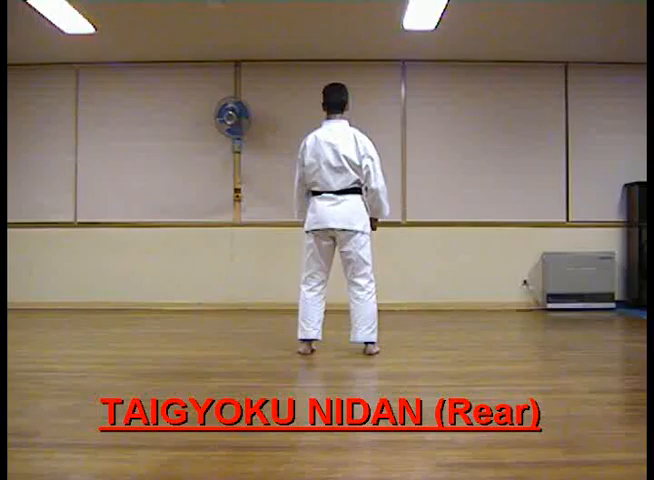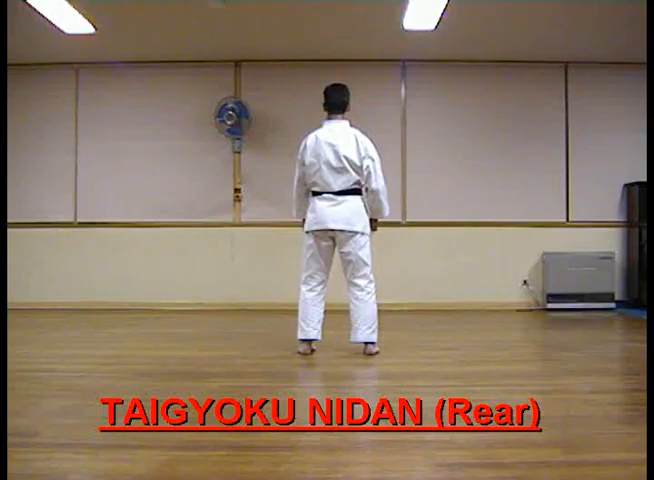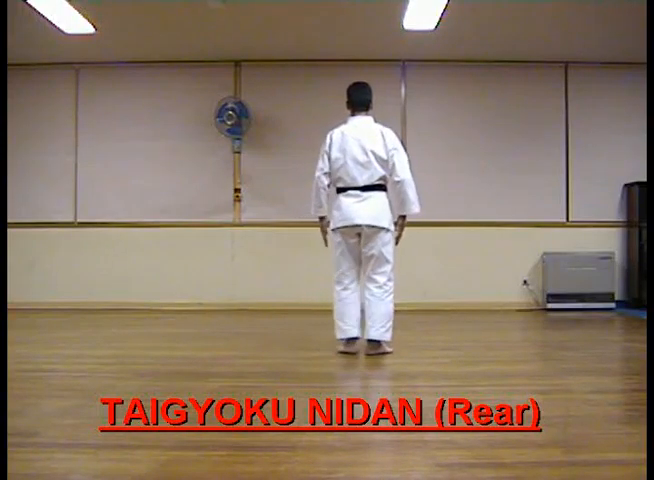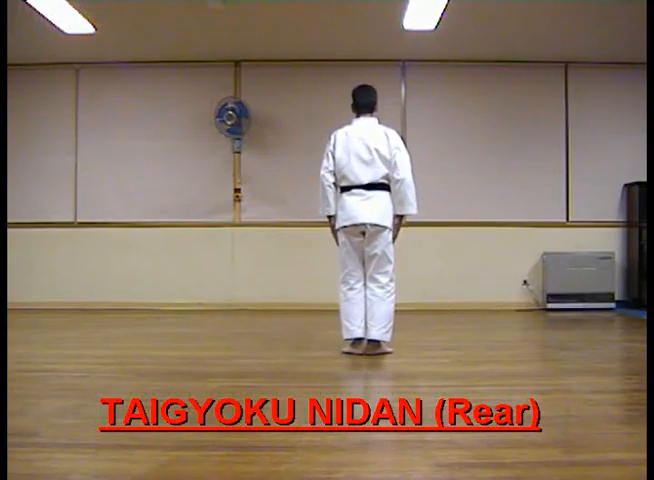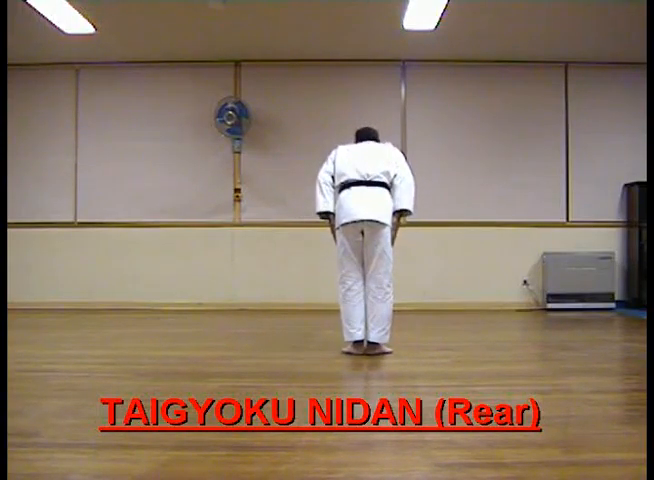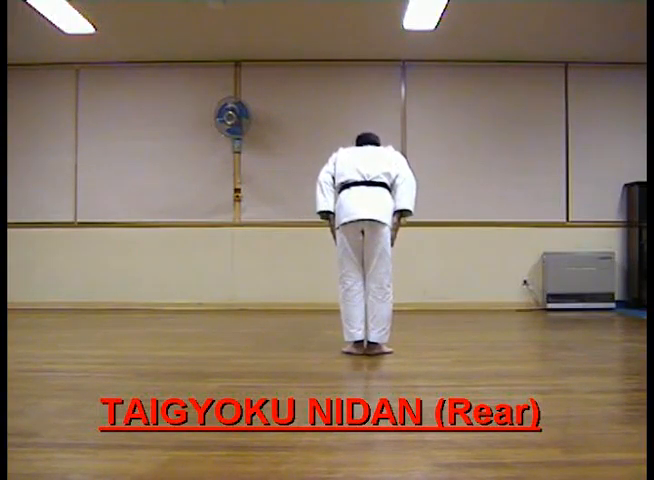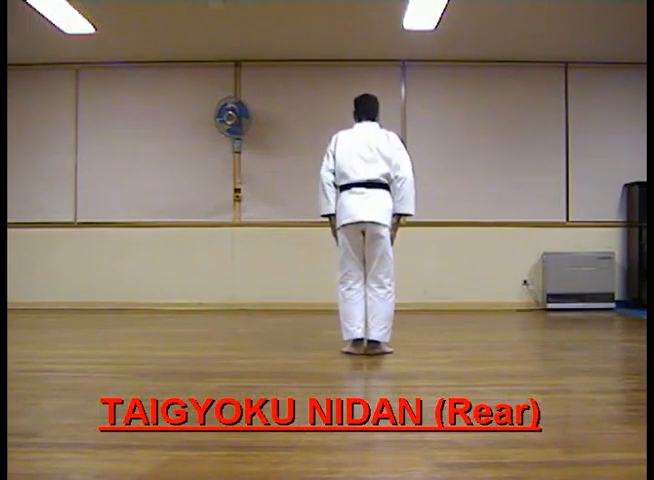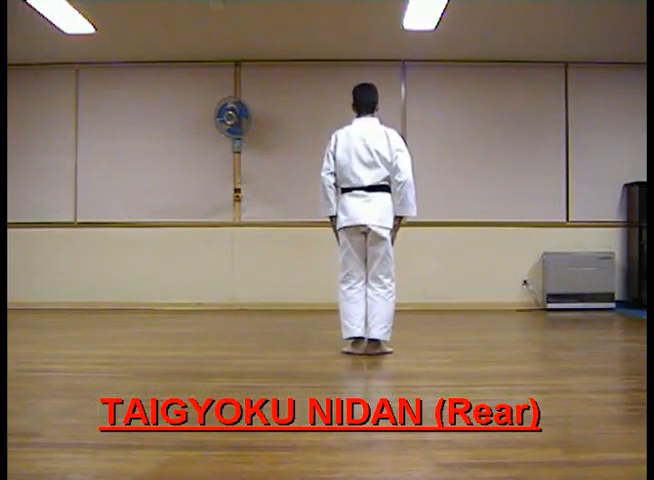
dt=0.5s
person 1, frame 1
left shoulder: (310, 141)
right shoulder: (359, 139)
left elbow: (300, 184)
right elbow: (375, 182)
left wrist: (303, 216)
right wrist: (375, 214)
left hip: (319, 213)
right hip: (352, 212)
left knee: (313, 280)
right knee: (361, 280)
left ankle: (307, 340)
right ankle: (368, 341)
person 1, frame 2
left shoulder: (310, 141)
right shoulder: (360, 140)
left elbow: (300, 184)
right elbow: (375, 183)
left wrist: (302, 215)
right wrist: (376, 215)
left hip: (319, 213)
right hip: (351, 213)
left knee: (313, 280)
right knee: (361, 281)
left ankle: (306, 341)
right ankle: (369, 341)
person 1, frame 3
left shoulder: (334, 136)
right shoulder: (385, 135)
left elbow: (322, 178)
right elbow: (401, 177)
left wrist: (322, 215)
right wrist: (402, 214)
left hip: (344, 210)
right hip: (377, 209)
left knee: (346, 278)
right knee: (379, 278)
left ankle: (349, 339)
right ankle: (376, 340)
person 1, frame 4
left shoulder: (338, 137)
right shoulder: (390, 136)
left elbow: (327, 177)
right elbow: (402, 178)
left wrist: (331, 216)
right wrist: (400, 216)
left hip: (348, 209)
right hip: (380, 209)
left knee: (351, 278)
right knee: (381, 278)
left ankle: (355, 339)
right ankle: (376, 340)
person 1, frame 5
left shoulder: (341, 152)
right shoulder: (389, 150)
left elbow: (324, 180)
right elbow: (404, 179)
left wrist: (330, 216)
right wrist: (398, 214)
left hip: (347, 206)
right hip: (379, 205)
left knee: (350, 278)
right knee: (380, 279)
left ankle: (356, 341)
right ankle: (376, 341)
person 1, frame 6
left shoulder: (341, 154)
right shoulder: (390, 153)
left elbow: (325, 180)
right elbow: (406, 180)
left wrist: (330, 217)
right wrist: (398, 215)
left hip: (348, 207)
right hip: (379, 205)
left knee: (350, 278)
right knee: (379, 279)
left ankle: (356, 341)
right ankle: (376, 341)
person 1, frame 7
left shoulder: (339, 139)
right shoulder: (390, 139)
left elbow: (326, 177)
right elbow: (404, 177)
left wrist: (331, 217)
right wrist: (398, 215)
left hip: (348, 208)
right hip: (379, 208)
left knee: (350, 279)
right knee: (380, 279)
left ankle: (355, 340)
right ankle: (376, 341)
person 1, frame 8
left shoulder: (339, 137)
right shoulder: (390, 136)
left elbow: (328, 178)
right elbow: (403, 178)
left wrist: (331, 215)
right wrist: (400, 215)
left hip: (349, 209)
right hip: (380, 209)
left knee: (351, 278)
right knee: (381, 279)
left ankle: (355, 340)
right ankle: (376, 340)
